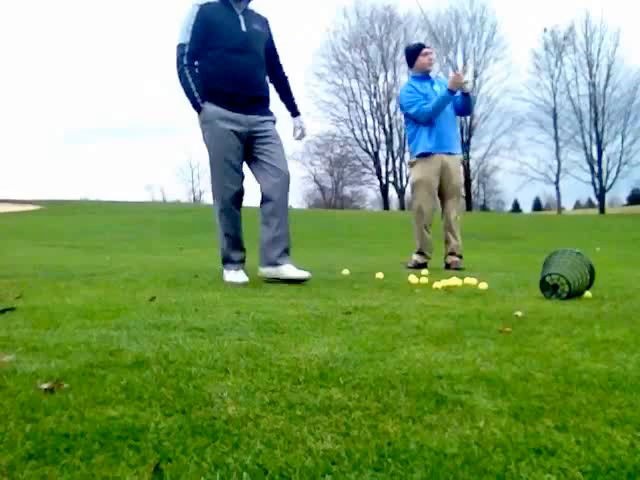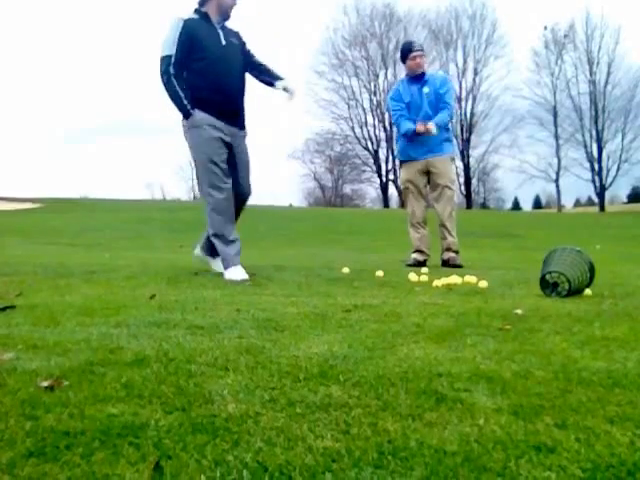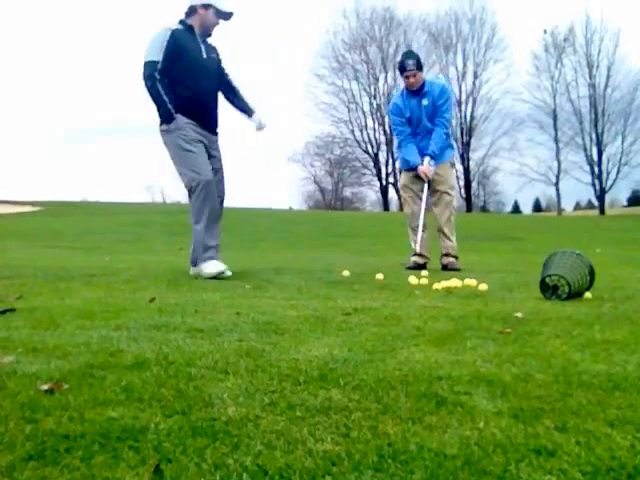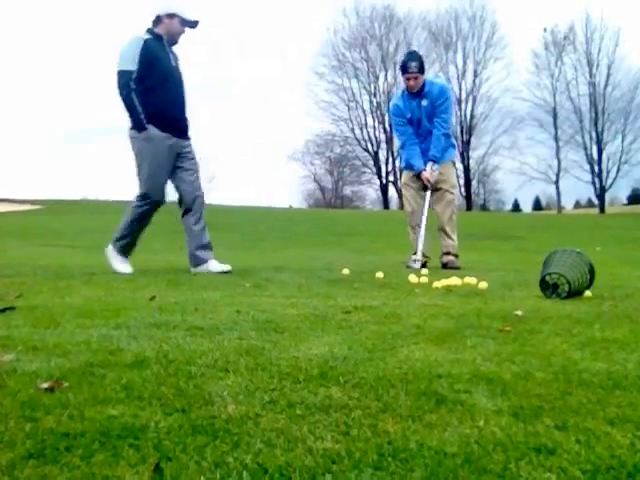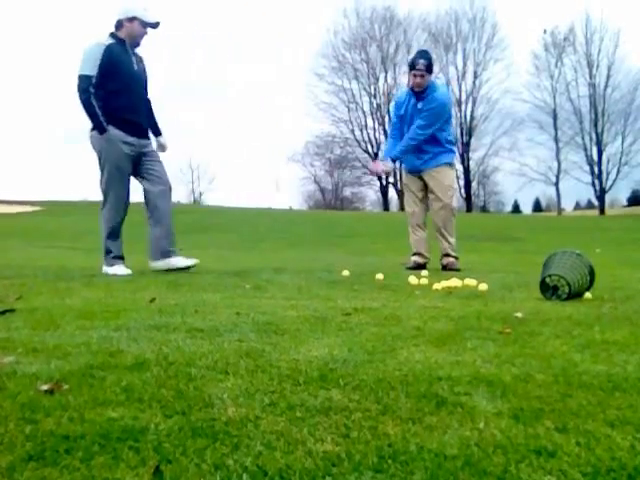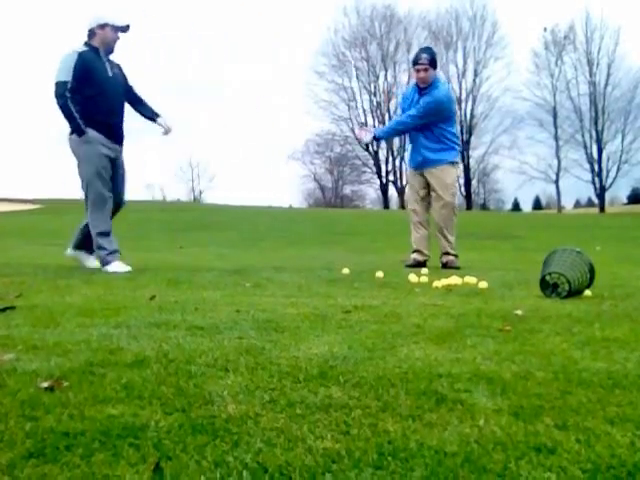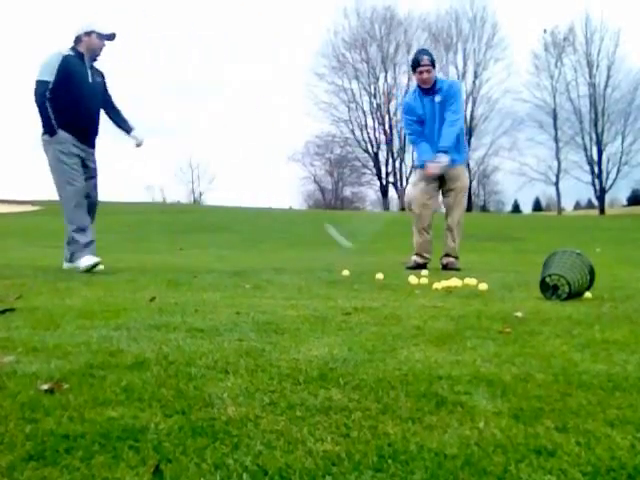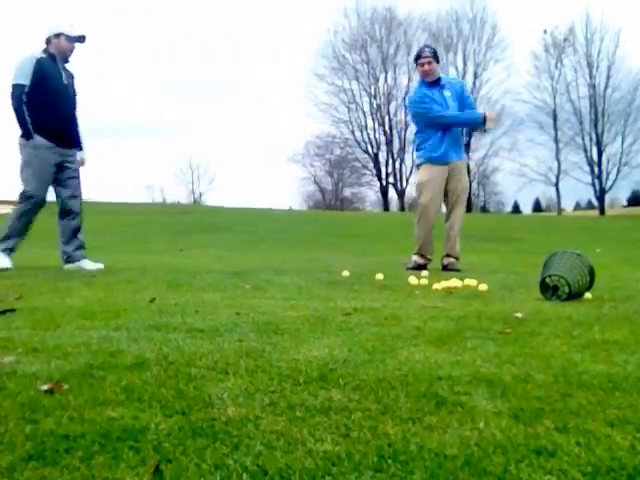
dt=0.3s
person 1, frame 1
left shoulder: (259, 23)
left elbow: (275, 69)
right elbow: (184, 61)
left wrist: (295, 112)
right wrist: (201, 104)
left hip: (260, 117)
right hip: (220, 117)
left knee: (278, 180)
right knee: (229, 191)
left ankle: (275, 261)
right ankle: (232, 263)
person 1, frame 2
left shoulder: (233, 37)
right shoulder: (185, 27)
left elbow: (254, 66)
right elbow: (169, 71)
left wrist: (278, 82)
right wrist: (189, 112)
left hip: (235, 124)
right hip: (205, 122)
left knee: (240, 190)
right knee: (217, 192)
left ankle: (209, 246)
right ankle: (229, 261)
person 1, frame 3
left shoulder: (211, 51)
right shoulder: (169, 37)
left elbow: (226, 86)
right elbow: (152, 76)
left wrist: (251, 114)
right wrist: (170, 116)
left hip: (208, 131)
right hip: (181, 127)
left knee: (215, 191)
right knee: (203, 181)
left ankle: (204, 259)
right ankle: (206, 254)
person 1, frame 4
left shoulder: (171, 55)
right shoulder: (140, 45)
right elbow: (126, 86)
left wrist: (185, 131)
right wrist: (142, 126)
left hip: (179, 138)
right hip: (153, 135)
left knee: (193, 196)
right knee: (152, 195)
left ankle: (202, 258)
right ankle: (118, 248)
person 1, frame 5
left shoulder: (137, 59)
right shoulder: (102, 51)
right elbow: (86, 89)
left wrist: (157, 133)
right wrist: (103, 128)
left hip: (142, 140)
right hip: (115, 139)
left knee: (161, 190)
right knee: (116, 199)
left ankle: (164, 254)
right ankle: (112, 259)
person 1, frame 6
left shoulder: (115, 68)
right shoulder: (77, 58)
left elbow: (132, 98)
right elbow: (63, 95)
left wrist: (157, 118)
right wrist: (81, 131)
left hip: (114, 143)
right hip: (91, 141)
left knee: (114, 200)
right knee: (99, 199)
left ankle: (80, 246)
right ankle: (108, 256)
person 1, frame 7
left shoulder: (97, 75)
right shoulder: (60, 61)
left elbow: (110, 107)
right elbow: (42, 94)
left wrist: (130, 131)
right wrist: (54, 131)
left hip: (87, 145)
right hip: (63, 141)
left knee: (88, 199)
right knee: (74, 192)
left ankle: (76, 256)
right ankle: (81, 252)
person 1, frame 8
left shoulder: (67, 75)
right shoulder: (33, 64)
left wrist: (79, 147)
right wrist: (30, 136)
left hip: (66, 149)
right hip: (40, 145)
left knee: (72, 203)
right knee: (33, 196)
left ankle: (74, 257)
person 2, frame 1
left shoulder: (442, 82)
right shoulder: (408, 90)
left elbow: (464, 111)
right elbow: (423, 114)
left wrist: (464, 91)
right wrist: (446, 91)
left hip: (451, 153)
right hip: (424, 155)
left knee: (452, 206)
right knee: (422, 207)
left ankle: (453, 255)
right ankle: (421, 254)
person 2, frame 2
left shoulder: (441, 81)
right shoulder: (397, 92)
left elbow: (448, 111)
right elbow: (400, 122)
left wrist: (434, 124)
right wrist: (415, 128)
left hip: (440, 152)
right hip: (410, 156)
left knee: (445, 204)
right knee: (415, 208)
left ankle: (450, 251)
right ankle: (419, 252)
person 2, frame 3
left shoulder: (441, 90)
right shoulder: (397, 104)
left elbow: (442, 127)
right elbow: (404, 138)
left wrist: (430, 157)
right wrist: (417, 164)
left hip: (440, 159)
right hip: (411, 165)
left knee: (444, 209)
right knee: (414, 212)
left ankle: (449, 256)
right ankle: (419, 255)
person 2, frame 4
left shoulder: (441, 90)
right shoulder: (397, 104)
left elbow: (441, 128)
right elbow: (407, 140)
left wrist: (433, 162)
right wrist: (421, 168)
left hip: (441, 159)
right hip: (412, 164)
left knee: (446, 208)
right knee: (414, 211)
left ankle: (449, 254)
right ankle: (420, 254)
person 2, frame 5
left shoulder: (440, 98)
right shoulder: (401, 99)
left elbow: (418, 133)
right elbow: (395, 133)
left wrist: (390, 158)
right wrist: (385, 159)
left hip: (439, 161)
right hip: (412, 164)
left knee: (444, 209)
right knee: (414, 212)
left ankle: (449, 256)
right ankle: (419, 256)
person 2, frame 6
left shoulder: (441, 95)
right shoulder: (409, 93)
left elbow: (409, 121)
right elbow: (402, 122)
left wrist: (376, 134)
right wrist: (376, 132)
left hip: (442, 159)
right hip: (417, 160)
left knee: (444, 208)
right knee: (416, 209)
left ankle: (449, 254)
right ankle: (419, 254)
person 2, frame 7
left shoulder: (451, 88)
right shoulder: (410, 102)
left elbow: (452, 123)
right elbow: (416, 136)
left wrist: (443, 155)
right wrist: (428, 162)
left hip: (454, 161)
right hip: (426, 162)
left knee: (455, 210)
right knee: (420, 208)
left ankle: (450, 256)
right ankle: (421, 256)
person 2, frame 8
left shoulder: (457, 87)
right shoulder: (417, 97)
left elbow: (469, 113)
right elbow: (444, 118)
left wrist: (480, 120)
right wrist: (482, 117)
left hip: (456, 158)
right hip: (430, 160)
left knee: (456, 209)
right knee: (426, 208)
left ankle: (450, 256)
right ankle: (421, 256)
